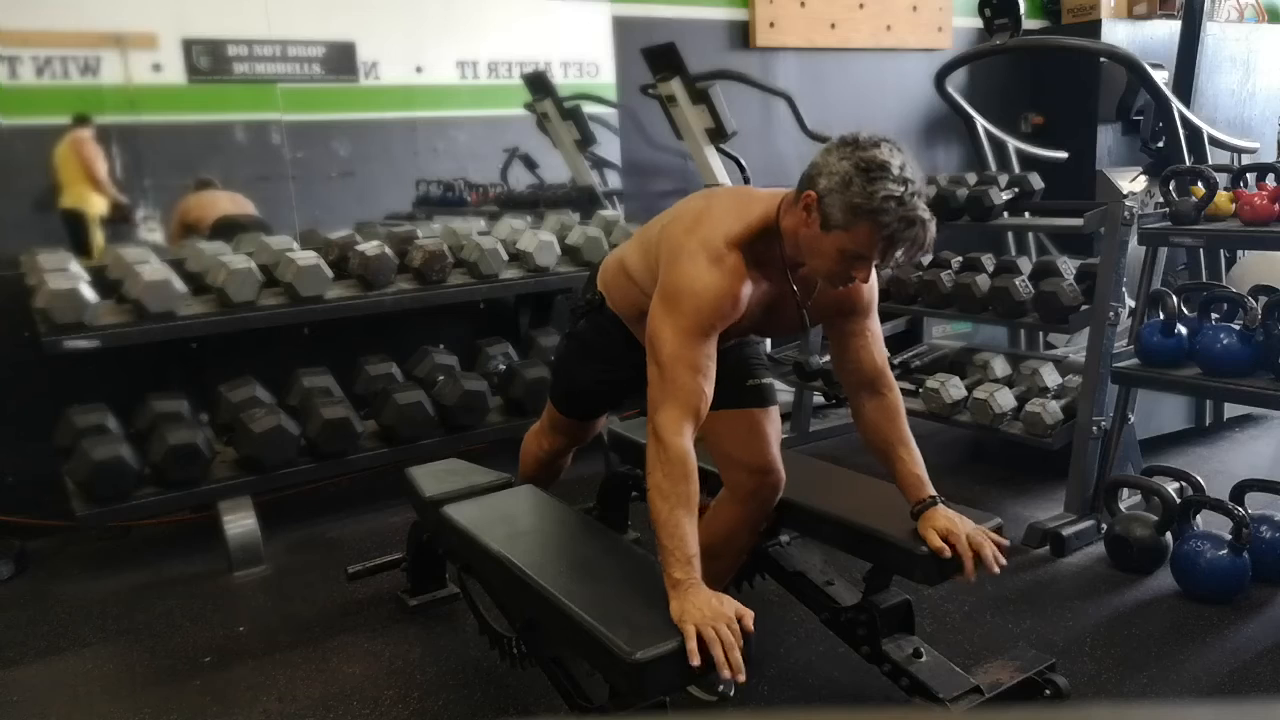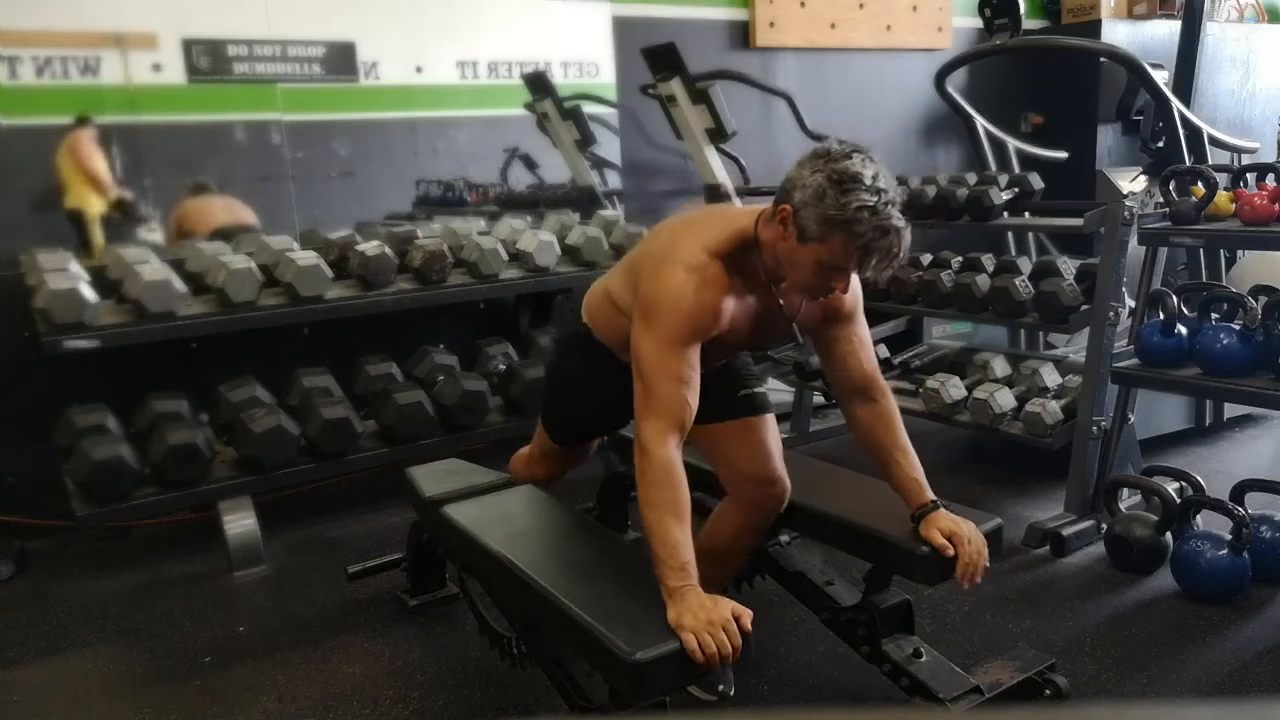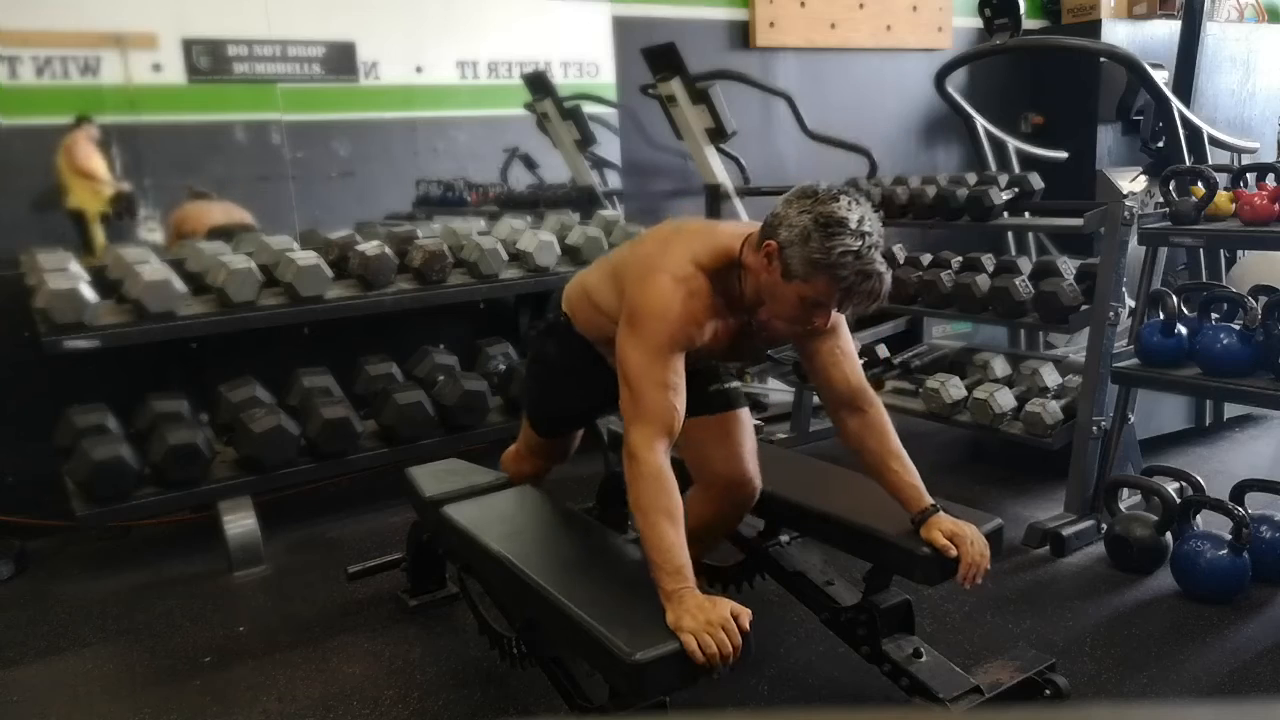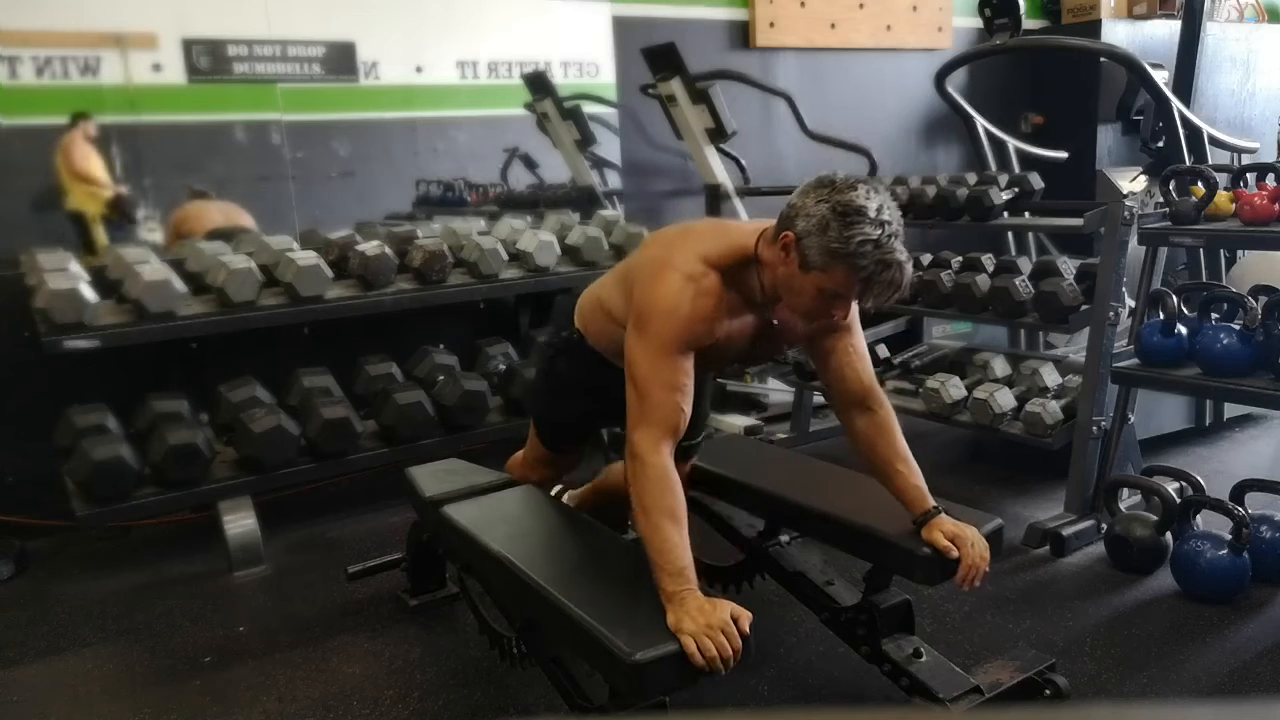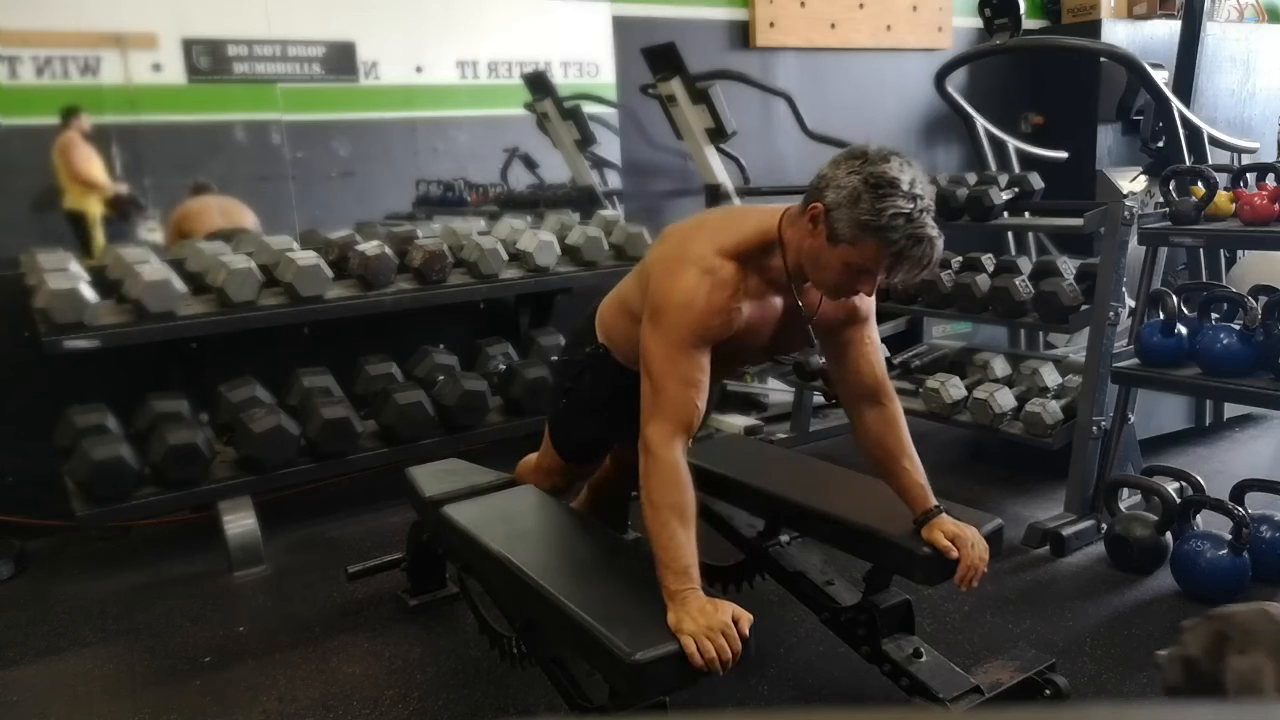
dt=0.3s
person 1, frame 1
left shoulder: (845, 270)
right shoulder: (712, 262)
left elbow: (872, 391)
right elbow: (672, 430)
left wrist: (927, 504)
right wrist: (686, 587)
left hip: (721, 332)
right hip: (619, 320)
left knee: (761, 480)
right knee: (560, 437)
left ankle: (702, 632)
person 1, frame 2
left shoulder: (825, 272)
right shoulder: (691, 275)
left elbow: (866, 396)
right elbow: (658, 441)
left wrist: (927, 507)
right wrist: (682, 595)
left hip: (712, 355)
right hip: (606, 349)
left knee: (764, 490)
right knee: (549, 463)
left ankle: (696, 626)
person 1, frame 3
left shoulder: (806, 283)
right shoulder: (675, 291)
left elbow: (855, 406)
right elbow: (646, 447)
left wrist: (926, 511)
right wrist: (681, 597)
right hip: (583, 343)
left knee: (735, 486)
right knee: (536, 460)
left ankle: (652, 576)
person 1, frame 4
left shoulder: (823, 283)
right shoulder: (687, 287)
left elbow: (864, 407)
right elbow: (651, 447)
left wrist: (929, 515)
right wrist: (683, 598)
left hip: (682, 366)
right hip: (593, 356)
left knee: (640, 484)
right knee: (542, 467)
left ankle: (578, 514)
person 1, frame 5
left shoulder: (843, 281)
right shoulder: (704, 275)
left elbow: (872, 401)
right elbow: (664, 441)
left wrist: (929, 513)
right wrist: (685, 597)
left hip: (691, 368)
right hip: (611, 365)
left knee: (627, 469)
right knee: (555, 476)
